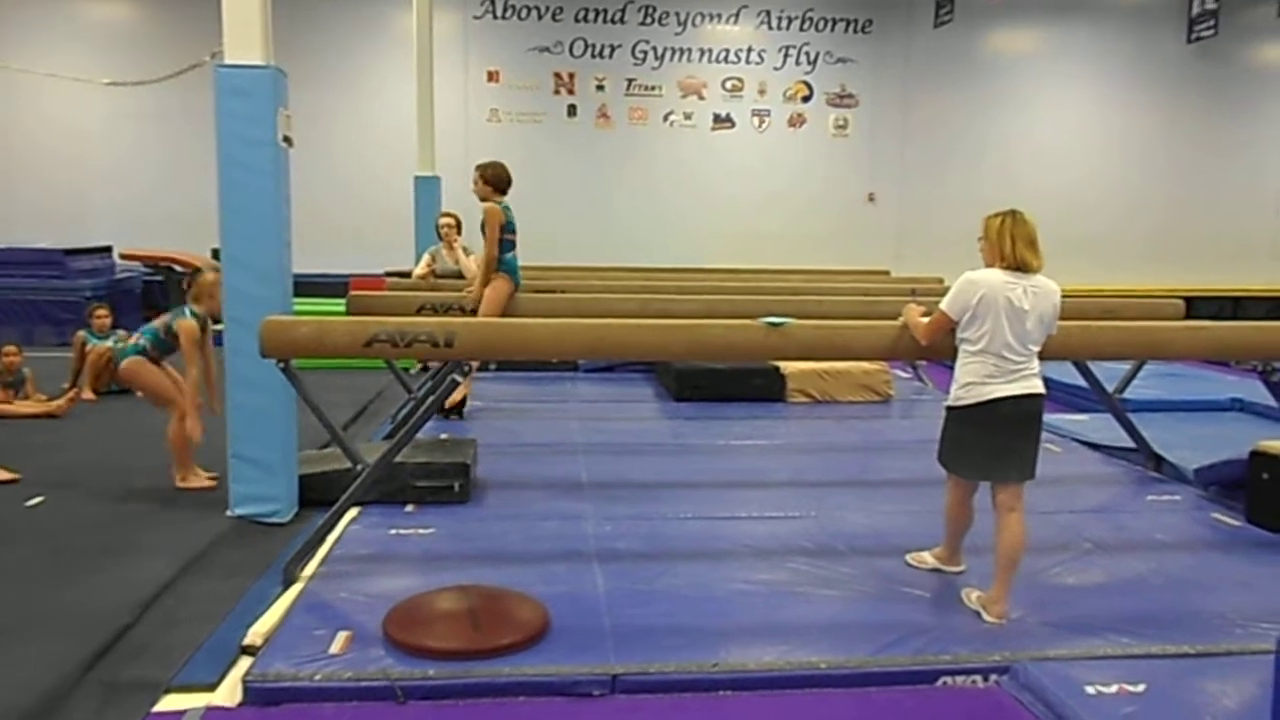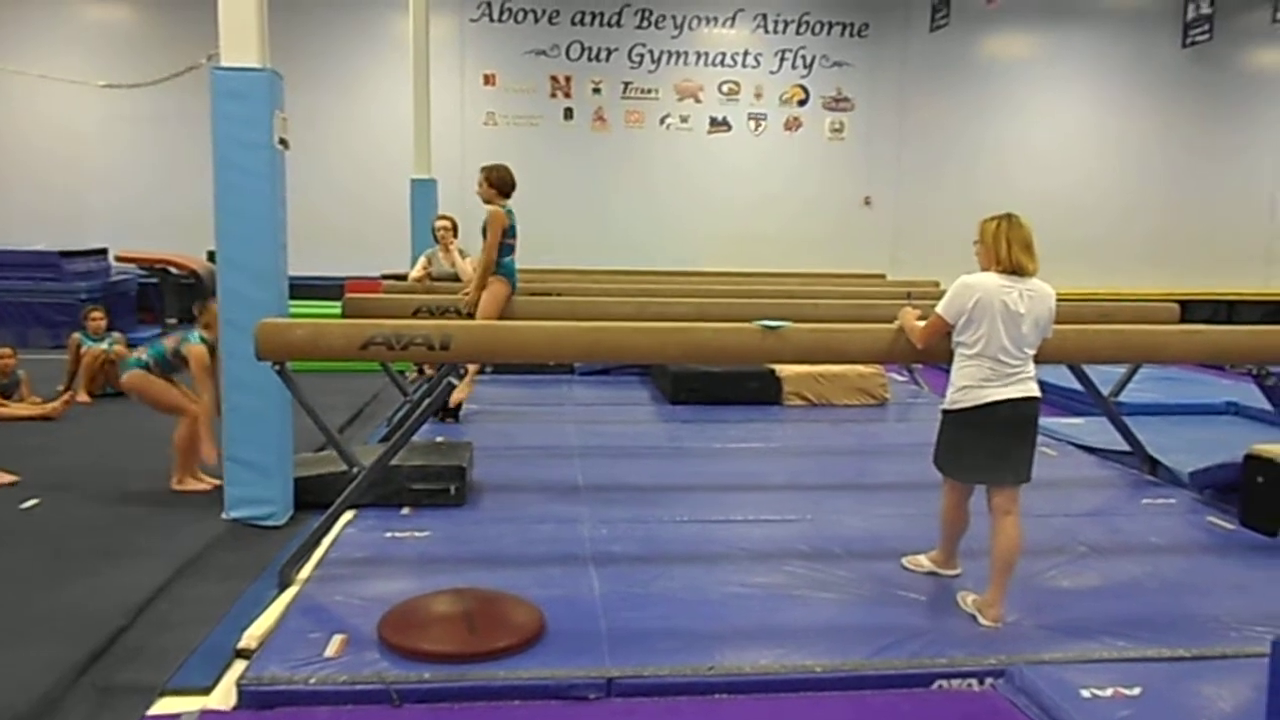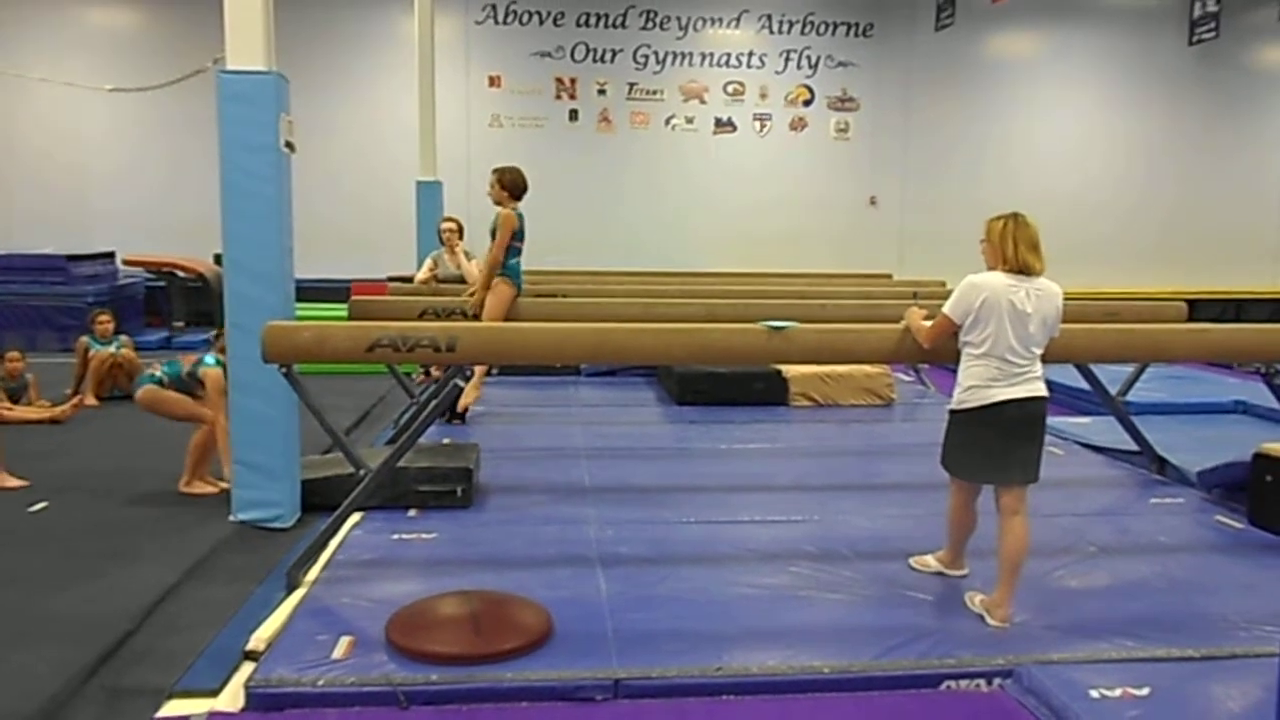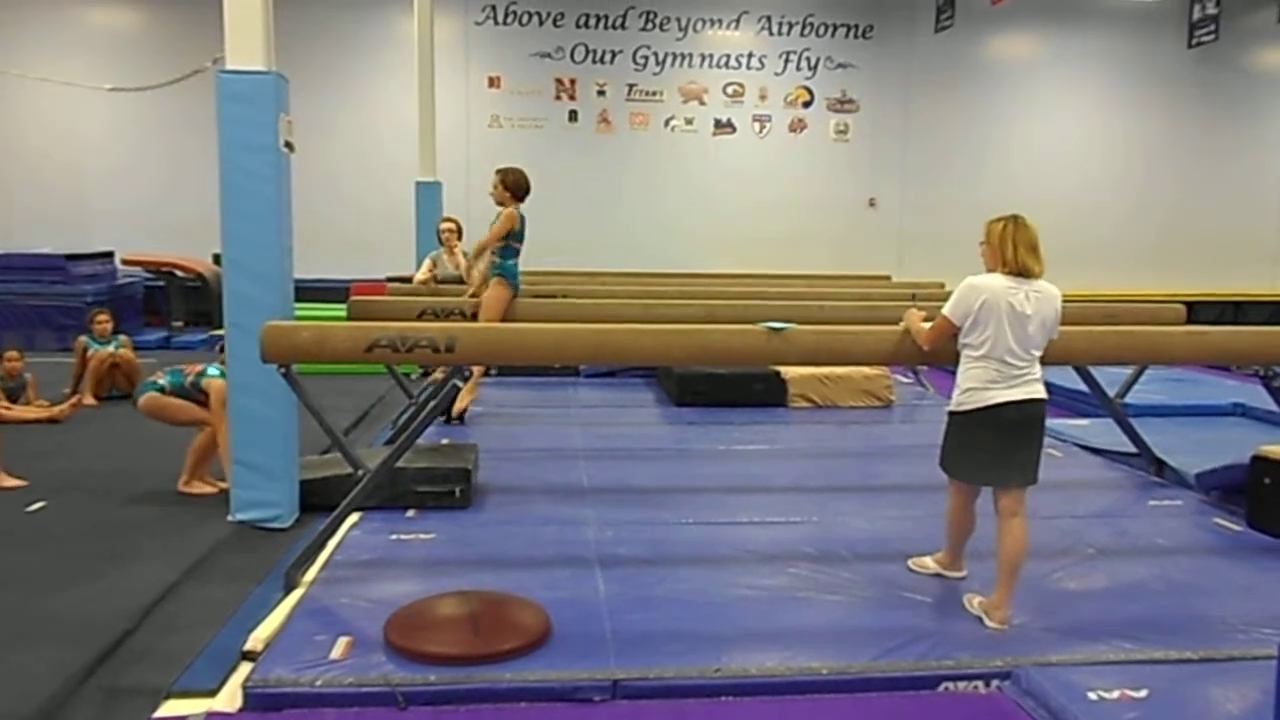
dt=0.1s
person 1, frame 1
left shoulder: (974, 283)
right shoulder: (1049, 291)
left elbow: (927, 335)
left wrist: (912, 316)
left hip: (976, 402)
right hip: (1026, 400)
left knee: (960, 488)
right knee: (1010, 502)
left ankle: (949, 554)
right ankle: (997, 600)
person 1, frame 2
left shoulder: (971, 287)
right shoulder: (1044, 294)
left elbow: (924, 339)
left wrist: (908, 320)
left hip: (972, 405)
right hip: (1023, 404)
left knee: (957, 491)
right knee: (1006, 505)
left ankle: (946, 558)
right ankle: (994, 603)
person 1, frame 3
left shoulder: (977, 286)
right shoulder: (1051, 293)
left elbow: (930, 339)
left wrist: (914, 319)
left hip: (979, 405)
right hip: (1030, 403)
left knee: (964, 491)
right knee: (1013, 505)
left ankle: (953, 558)
right ankle: (1001, 603)
person 1, frame 4
left shoulder: (976, 288)
right shoulder: (1050, 296)
left elbow: (930, 341)
left wrist: (914, 321)
left hip: (978, 406)
right hip: (1029, 405)
left knee: (962, 493)
right knee: (1012, 507)
left ankle: (951, 560)
right ankle: (1000, 604)
person 2, frame 1
left shoulder: (493, 210)
right shoulder: (498, 208)
left elbow: (492, 252)
left wrist: (481, 287)
right wrist: (479, 283)
left hip: (504, 275)
right hip: (501, 274)
left ankle: (467, 380)
person 2, frame 2
left shoulder: (496, 212)
right shoulder: (501, 211)
left elbow: (491, 256)
left wrist: (476, 290)
right wrist: (474, 286)
left hip: (500, 277)
right hip: (496, 277)
left ankle: (467, 380)
person 2, frame 3
left shoulder: (508, 215)
right shoulder: (506, 215)
left elbow: (495, 255)
left wrist: (481, 292)
right wrist: (480, 286)
left hip: (506, 279)
right hip: (500, 278)
left ankle: (475, 383)
person 2, frame 4
left shoulder: (511, 214)
right shoulder: (506, 214)
left elbow: (488, 242)
left wrist: (471, 263)
right wrist: (478, 283)
left hip: (503, 279)
right hip: (497, 278)
left ankle: (471, 385)
person 3, frame 1
left shoulder: (204, 321)
right shoulder: (190, 323)
left elbow: (208, 366)
right elbow: (193, 372)
left wrist: (212, 400)
right wrist: (192, 415)
left hip: (147, 357)
right hip: (132, 358)
left knee: (190, 402)
right knee: (181, 408)
left ankle: (188, 468)
right ankle: (184, 476)
person 3, frame 2
left shoulder: (210, 345)
right shoulder: (198, 348)
left elbow: (214, 389)
right elbow: (205, 396)
right wrist: (207, 442)
left hip: (150, 372)
right hip: (135, 373)
left knee: (195, 410)
right knee: (192, 414)
left ankle: (192, 472)
right ankle: (180, 478)
person 3, frame 3
left shoulder: (224, 365)
right shoulder: (215, 371)
right elbow: (219, 420)
right wrist: (228, 465)
left hip: (160, 385)
right hip: (148, 388)
left knee: (213, 417)
right knee: (209, 420)
left ankle: (201, 474)
right ankle: (189, 480)
person 3, frame 4
left shoulder: (227, 376)
right shoulder: (218, 383)
right elbow: (222, 431)
right wrist: (231, 472)
left hip: (162, 392)
right hip: (150, 395)
left knee: (216, 422)
right knee: (213, 424)
left ankle: (201, 475)
right ankle: (187, 480)
